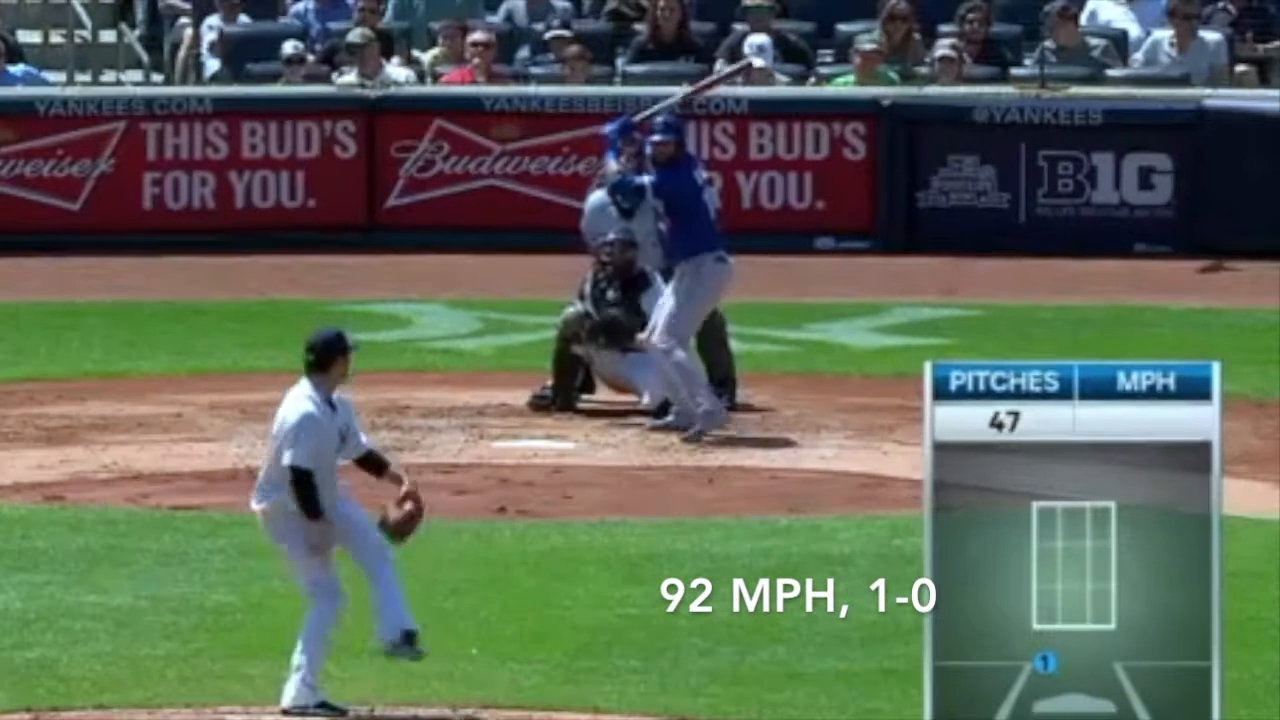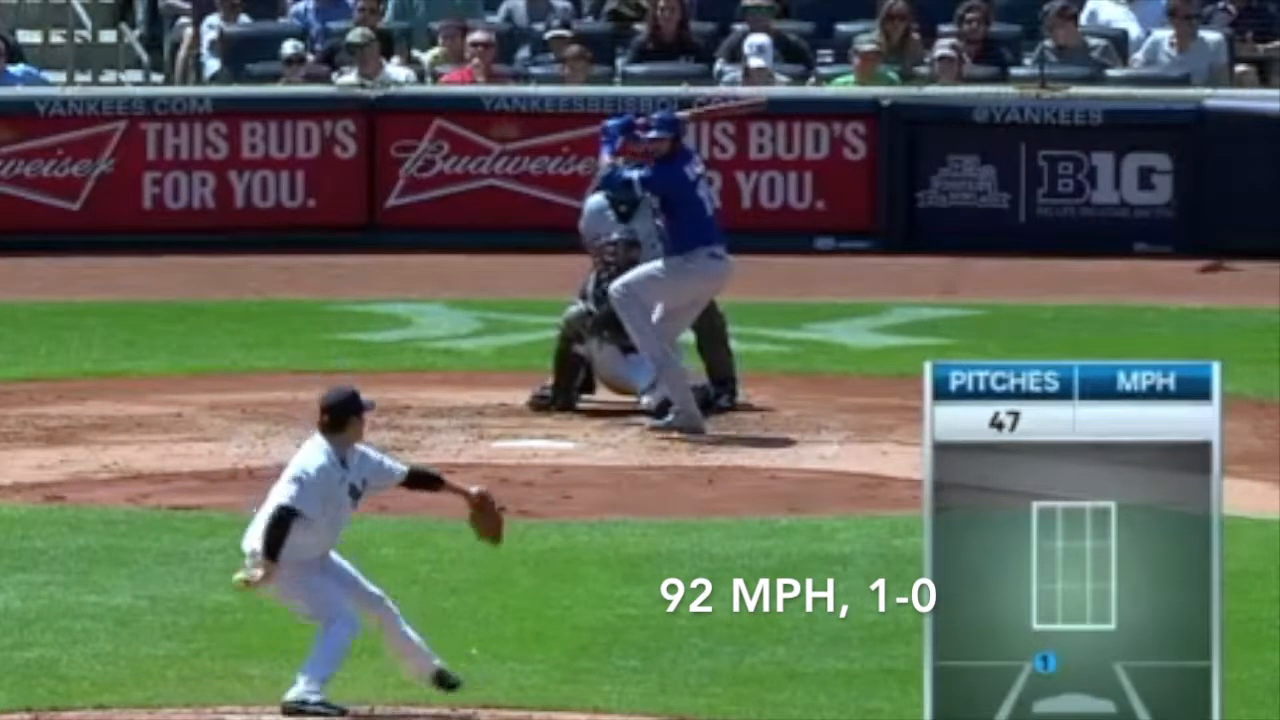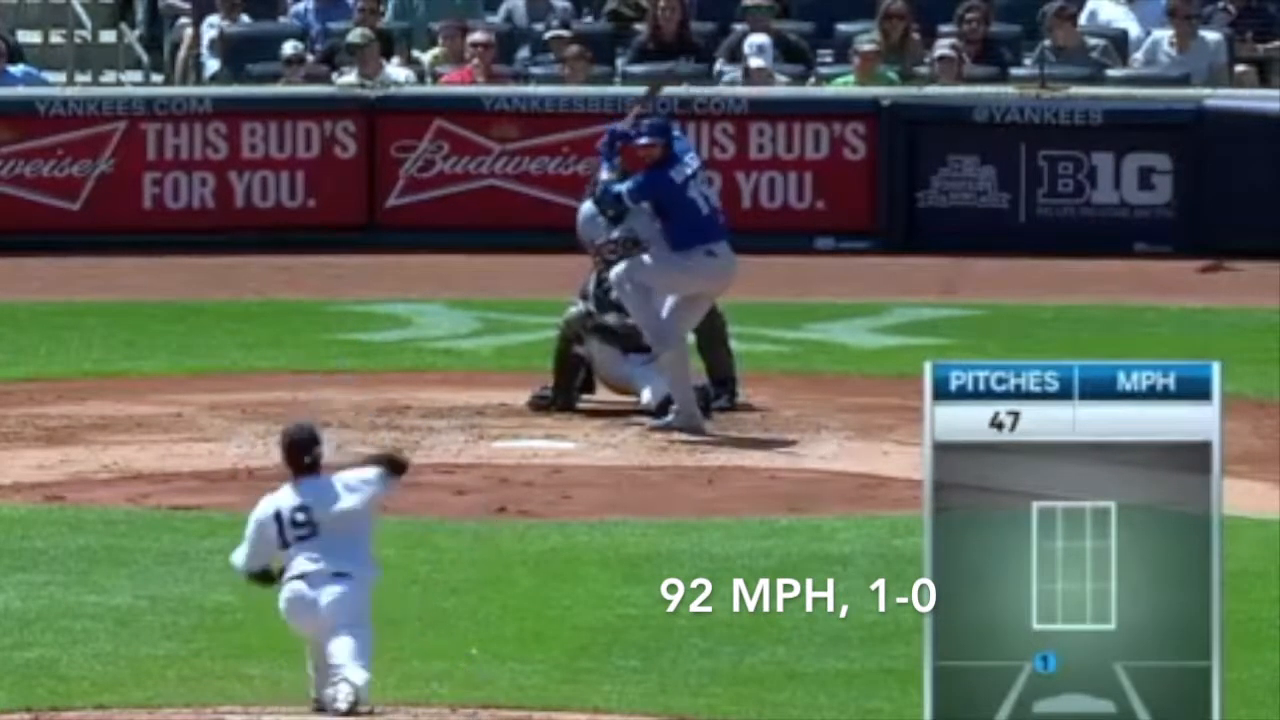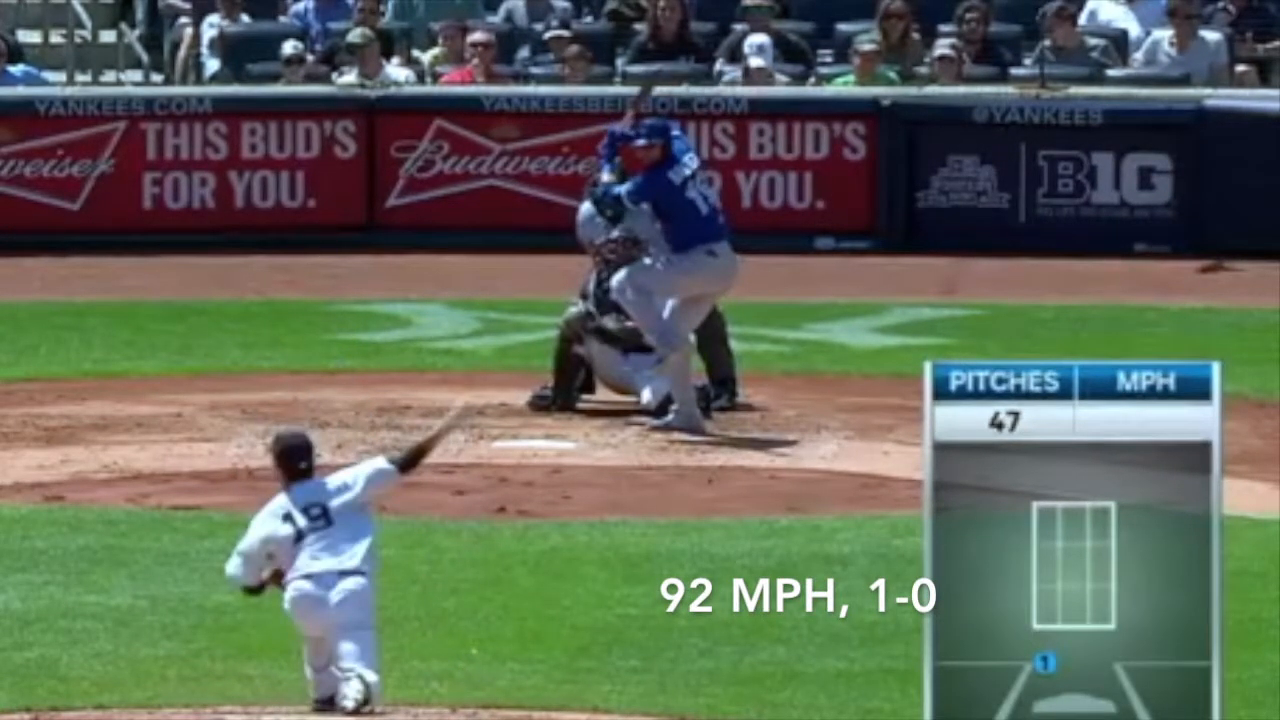
dt=0.3s
person 1, frame 1
left shoulder: (336, 403)
right shoulder: (304, 411)
left elbow: (361, 452)
right elbow: (300, 475)
left wrist: (399, 480)
right wrist: (317, 525)
left hip: (326, 499)
right hip: (296, 511)
left knee: (377, 553)
right knee: (327, 595)
left ankle: (399, 634)
person 1, frame 2
left shoulder: (359, 459)
right shoulder: (316, 466)
left elbow: (408, 476)
right elbow: (283, 515)
left wrist: (463, 490)
right wrist: (266, 567)
left hip: (313, 556)
right hip: (281, 560)
left knee: (377, 604)
right knee: (345, 621)
left ankle: (426, 667)
person 1, frame 3
left shoulder: (267, 509)
right shoulder: (347, 485)
left elbow: (253, 573)
right elbow: (395, 466)
left hip: (297, 599)
right hip: (345, 594)
left knee: (317, 626)
left ankle: (325, 695)
right ankle: (347, 688)
person 1, frame 4
left shoulder: (268, 519)
right shoulder: (346, 484)
left elbow: (245, 581)
right elbow: (403, 462)
left wrist: (274, 575)
right wrist: (442, 430)
left hip: (303, 597)
right hip: (352, 590)
left knee: (318, 629)
right knee: (357, 662)
left ankle: (326, 694)
right ankle: (357, 686)
person 2, frame 1
left shoulder: (682, 172)
right shoulder: (685, 168)
left elbow: (620, 186)
left hip: (705, 268)
right hip: (689, 269)
left knee: (667, 340)
right knee: (655, 338)
left ankle: (707, 411)
right ankle: (687, 413)
person 2, frame 2
left shoulder: (667, 172)
right shoulder: (686, 158)
left elbow: (611, 180)
left hip: (701, 263)
right hip: (710, 263)
left knee: (622, 291)
right knee: (660, 333)
left ankle: (662, 369)
right ankle: (686, 414)
person 2, frame 3
left shoulder: (654, 179)
right shoulder: (686, 152)
left elbow: (605, 197)
right elbow: (673, 133)
left wrist: (607, 160)
right wrist: (629, 134)
left hip: (701, 262)
right hip: (718, 262)
left knee: (622, 275)
right knee: (670, 332)
left ankle: (660, 343)
right ankle: (687, 414)
person 2, frame 4
left shoulder: (653, 180)
right shoulder: (685, 152)
left elbow: (606, 198)
right elbow: (670, 129)
left wrist: (608, 161)
right wrist: (630, 133)
left hip: (702, 261)
right hip: (721, 262)
left knee: (624, 283)
right knee: (672, 332)
left ankle: (669, 343)
right ankle: (686, 414)
person 3, frame 1
left shoulder: (649, 284)
right shoulder: (595, 282)
right elbow: (575, 322)
left hip: (644, 358)
right hip: (611, 360)
left knee: (658, 400)
right knee: (573, 317)
right ankle: (560, 392)
person 3, frame 2
left shoulder: (650, 285)
right shoulder: (596, 280)
left elbow: (660, 336)
left hip: (646, 361)
right hip: (609, 362)
left knee: (659, 402)
right knee: (575, 317)
left ankle: (704, 393)
right ankle: (561, 391)
person 3, frame 3
left shoulder: (653, 285)
right shoulder: (597, 280)
left elbow: (664, 334)
left wrist: (631, 326)
left hip: (648, 360)
right hip: (612, 365)
left knee: (660, 401)
right knee: (575, 318)
left ankle: (705, 394)
right ankle: (563, 392)
person 3, frame 4
left shoulder: (652, 283)
right shoulder: (597, 280)
left elbow: (666, 333)
left wrist: (631, 330)
left hip: (648, 360)
right hip: (612, 364)
left knee: (662, 400)
right knee: (575, 320)
left ankle: (699, 394)
right ankle: (563, 392)
